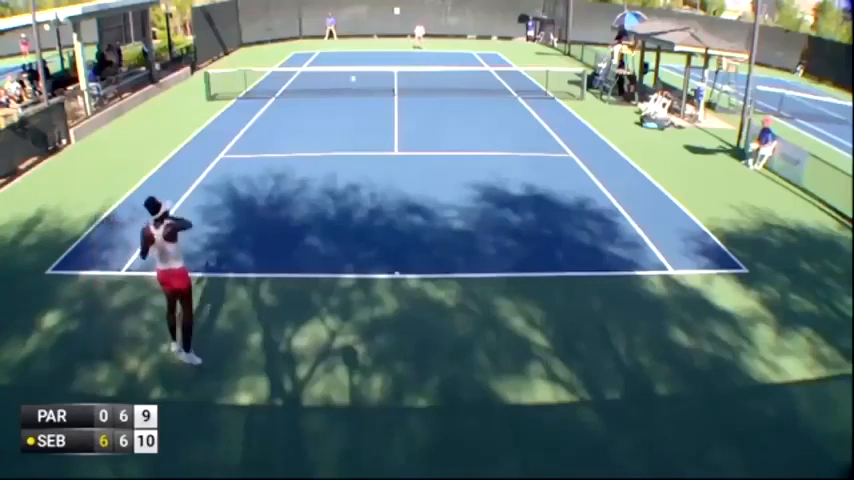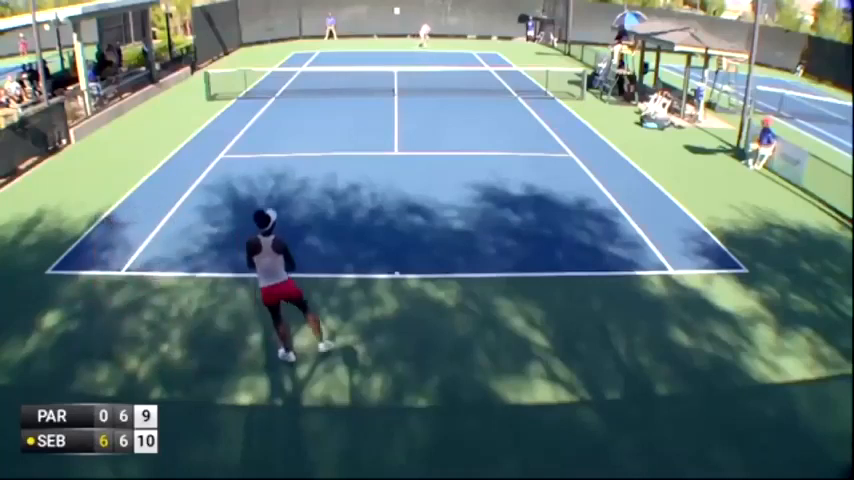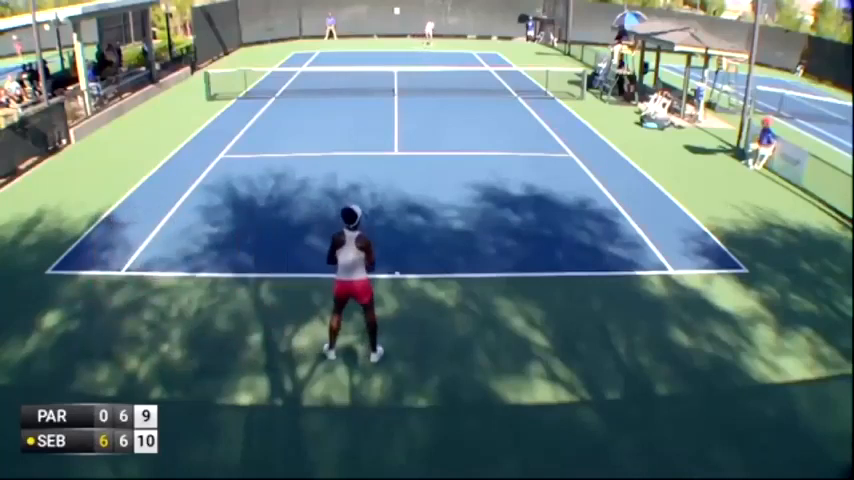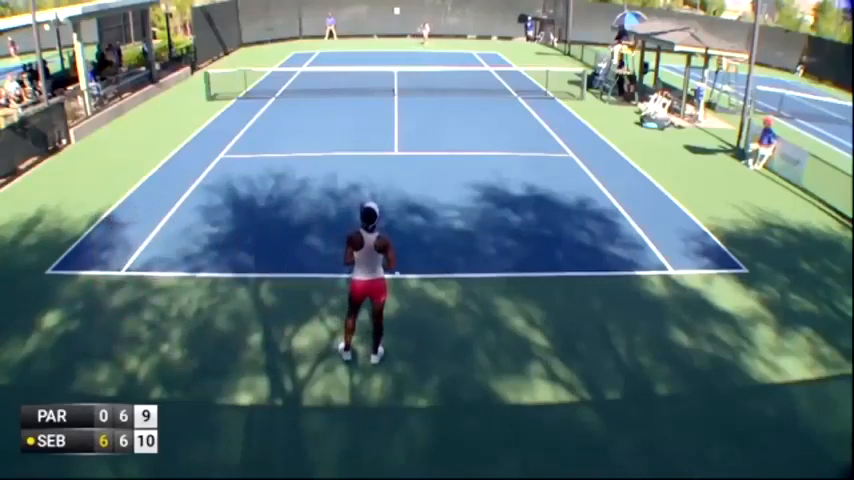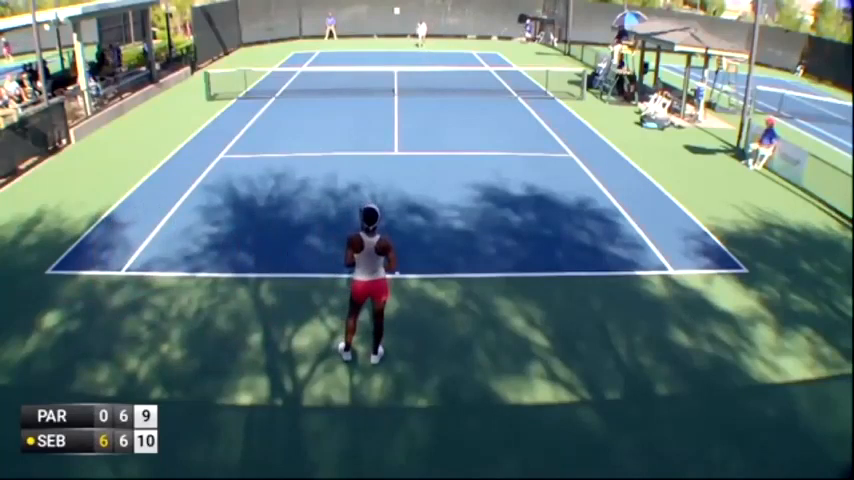
dt=0.7s
person 1, frame 1
left shoulder: (146, 231)
right shoulder: (171, 227)
left elbow: (143, 256)
right elbow: (188, 224)
right wrist: (171, 217)
left hip: (162, 274)
right hip: (178, 273)
left knee: (171, 307)
right knee: (187, 312)
left ankle: (174, 343)
right ankle: (186, 352)
person 1, frame 2
left shoulder: (251, 243)
right shoulder: (280, 243)
left elbow: (251, 265)
right elbow: (290, 267)
left hip: (268, 289)
right hip: (285, 284)
left knee: (277, 318)
right knee: (306, 309)
left ankle: (287, 351)
right ankle: (322, 342)
person 1, frame 3
left shoulder: (337, 238)
right shoulder: (365, 240)
left elbow: (330, 261)
right elbow: (370, 266)
left hip: (342, 283)
right hip: (362, 283)
left knee: (336, 314)
right knee: (370, 315)
left ankle: (331, 349)
right ankle: (374, 351)
person 1, frame 4
left shoulder: (353, 238)
right shoulder: (383, 241)
left elbow: (348, 261)
right elbow: (392, 265)
left hip: (358, 283)
right hip: (377, 283)
left knee: (351, 315)
right knee: (377, 318)
left ankle: (346, 349)
right ankle: (375, 353)
person 1, frame 5
left shoulder: (353, 240)
right shoulder: (384, 242)
left elbow: (348, 263)
right elbow: (393, 267)
right wrist: (379, 264)
left hip: (359, 283)
right hip: (379, 283)
left knee: (352, 315)
right knee: (378, 318)
left ankle: (346, 349)
right ankle: (375, 353)
